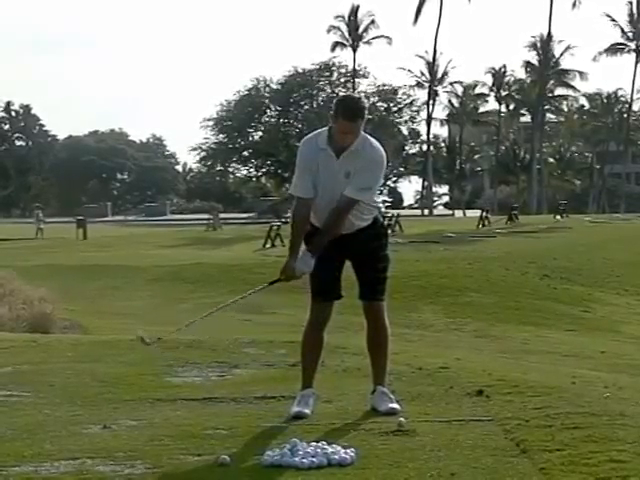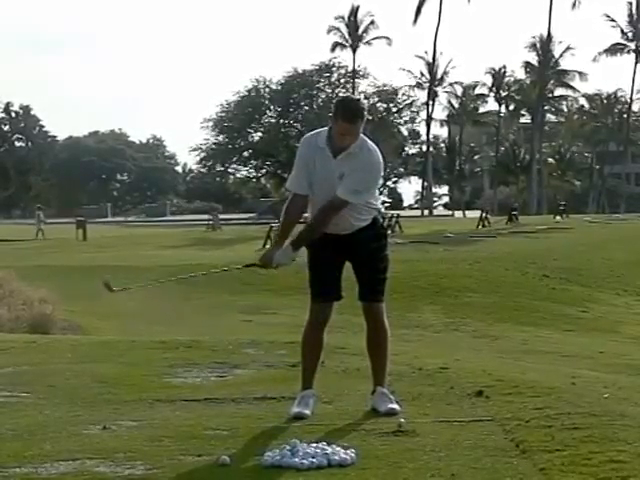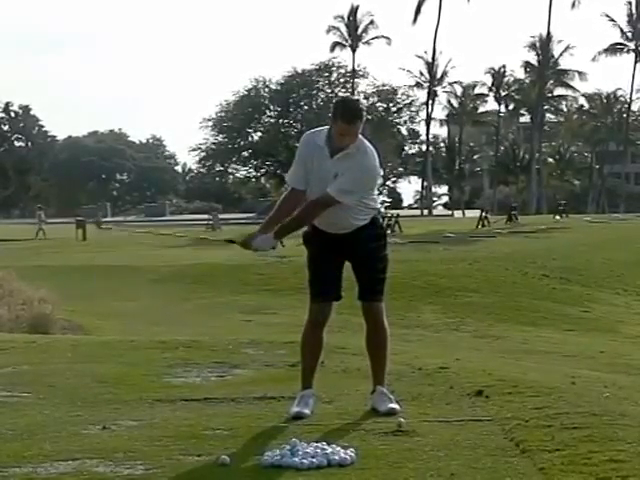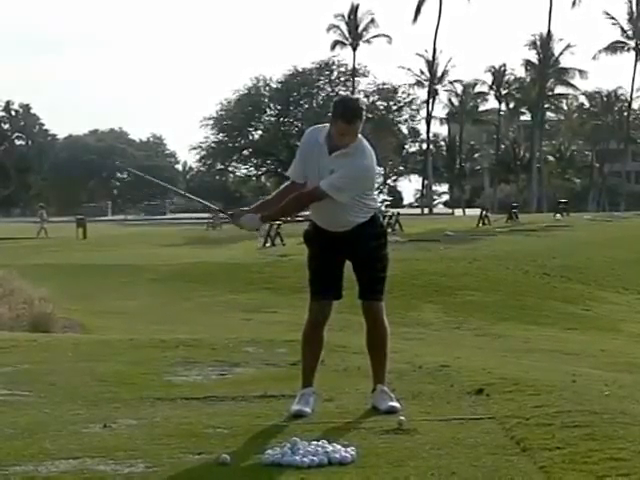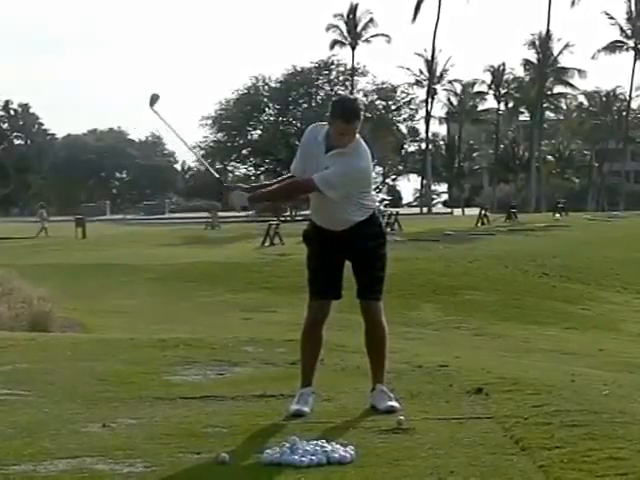
dt=0.5s
person 1, frame 1
left shoulder: (374, 154)
right shoulder: (310, 147)
left elbow: (343, 209)
right elbow: (302, 205)
left wrist: (311, 253)
right wrist: (293, 254)
left hip: (366, 233)
right hip: (322, 233)
left knee: (376, 311)
right knee: (319, 314)
left ankle: (380, 390)
right ankle: (306, 391)
person 1, frame 2
left shoulder: (370, 158)
right shoulder: (309, 145)
left elbow: (331, 209)
right elbow: (298, 199)
left wrist: (293, 249)
right wrist: (277, 244)
left hip: (365, 235)
right hip: (323, 236)
left knee: (375, 312)
right knee: (318, 315)
left ankle: (380, 390)
right ankle: (306, 392)
person 1, frame 3
left shoulder: (366, 161)
right shoulder: (310, 142)
left elbow: (319, 205)
right elbow: (296, 193)
left wrist: (275, 236)
right wrist: (263, 229)
left hip: (364, 235)
right hip: (323, 236)
left knee: (374, 312)
right knee: (317, 314)
left ankle: (380, 390)
right ankle: (306, 391)
person 1, frame 4
left shoulder: (362, 162)
right shoulder: (312, 137)
left elbow: (307, 198)
right elbow: (295, 184)
left wrist: (260, 219)
right wrist: (255, 208)
left hip: (364, 234)
right hip: (324, 233)
left knee: (374, 311)
right knee: (317, 313)
left ankle: (380, 388)
right ankle: (306, 390)
person 1, frame 5
left shoulder: (357, 163)
right shoulder: (313, 134)
left elbow: (299, 189)
right elbow: (296, 176)
left wrist: (250, 198)
right wrist: (253, 188)
left hip: (363, 233)
right hip: (323, 233)
left knee: (372, 310)
right knee: (316, 312)
left ankle: (378, 388)
right ankle: (306, 389)
